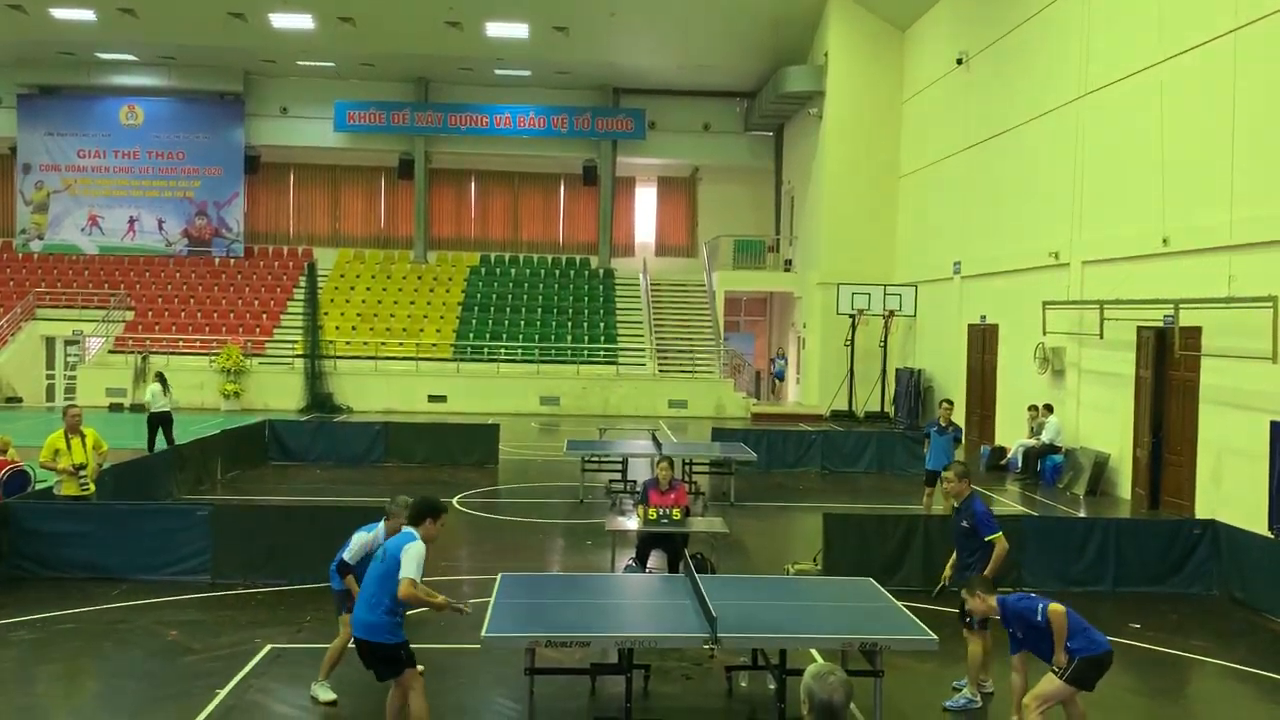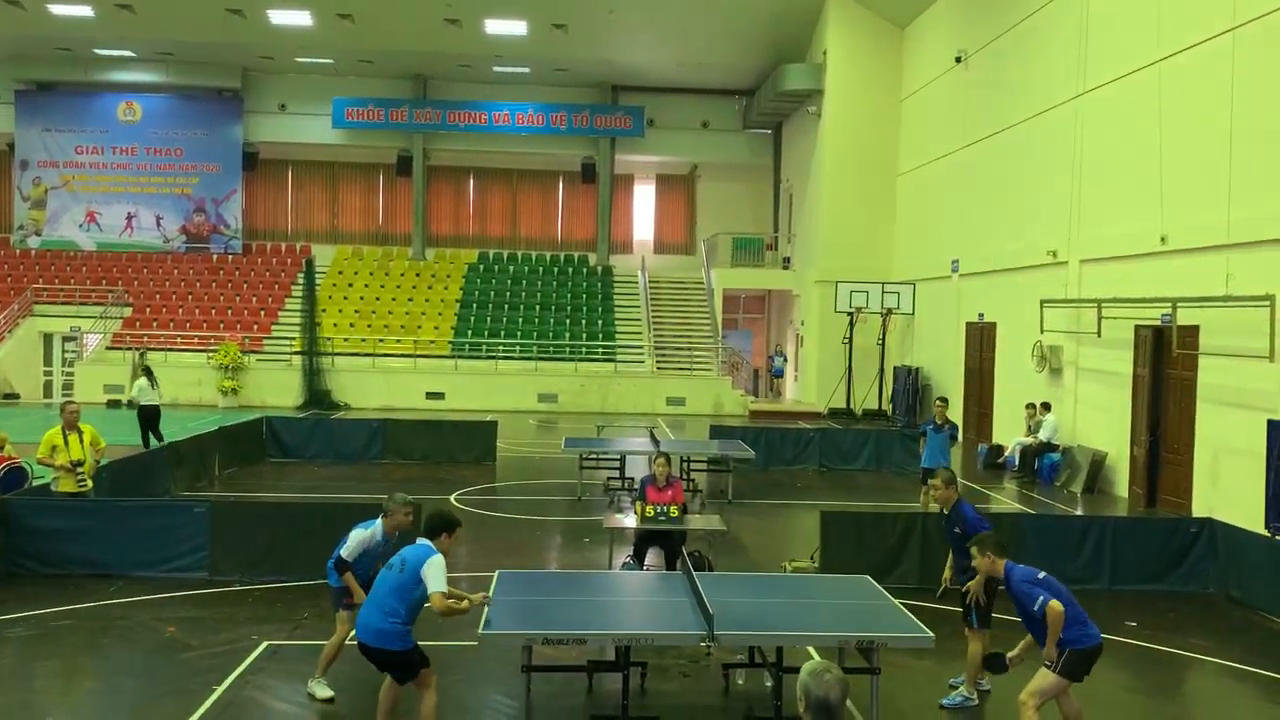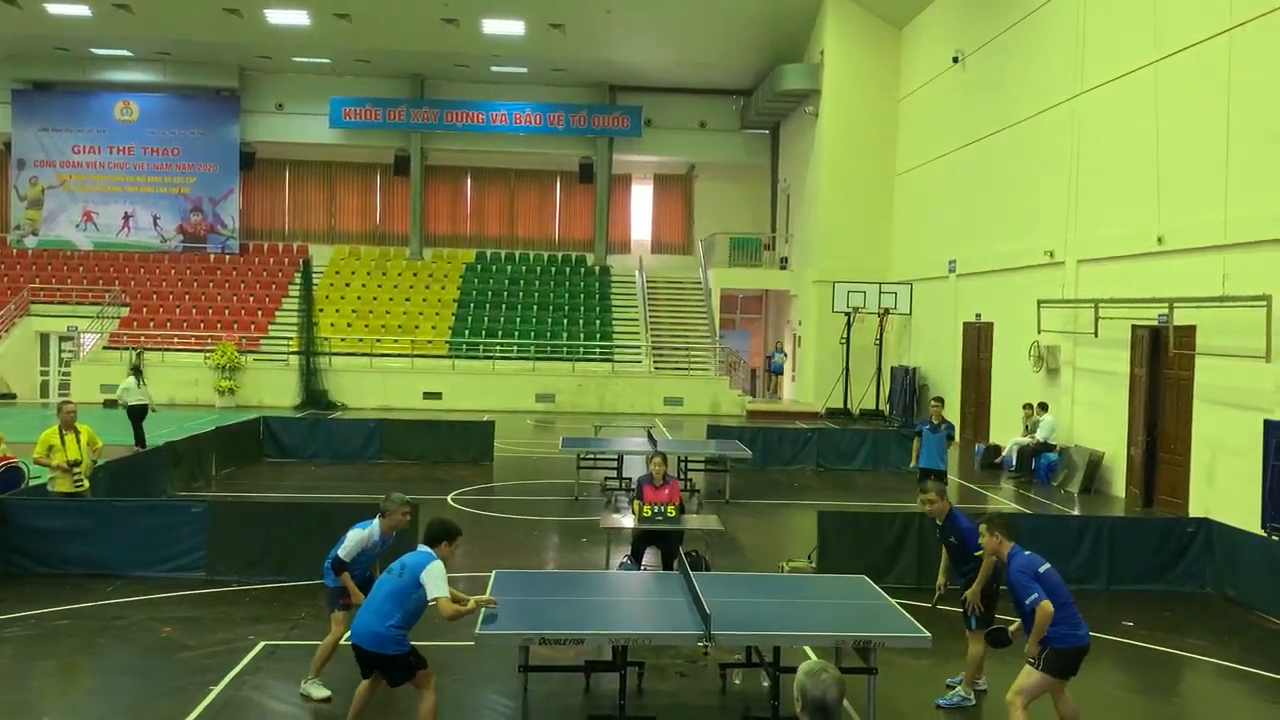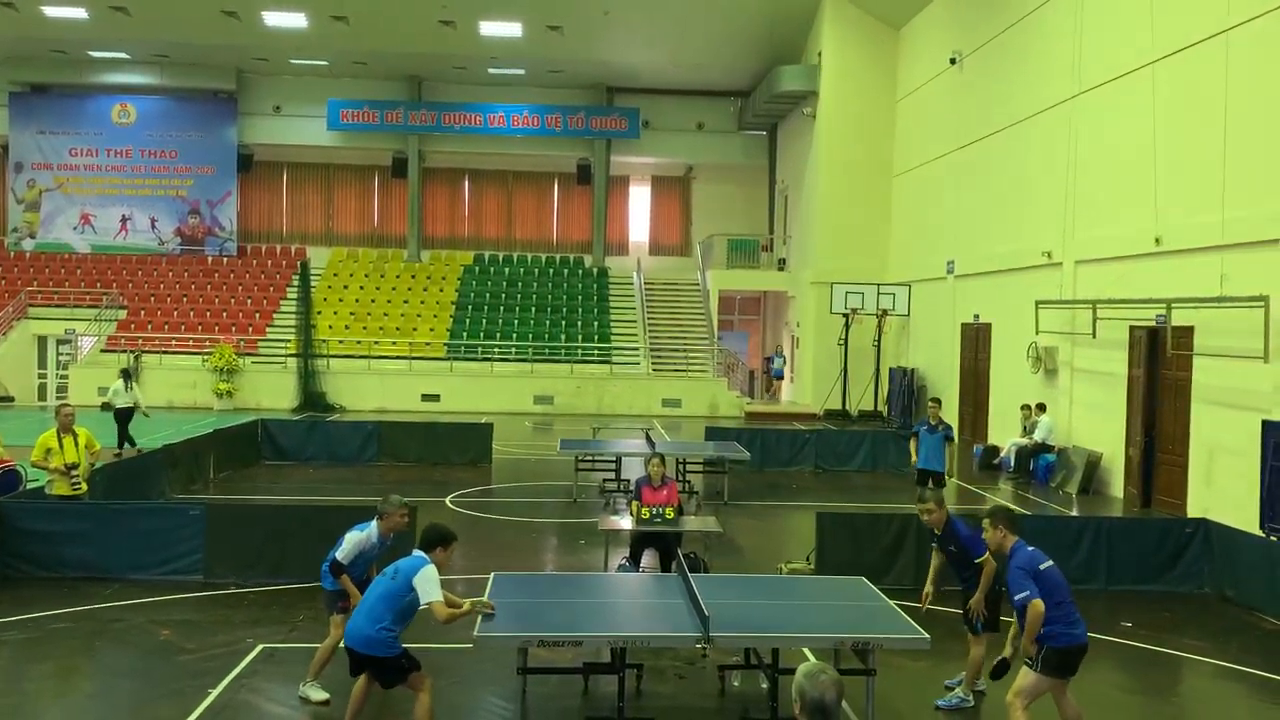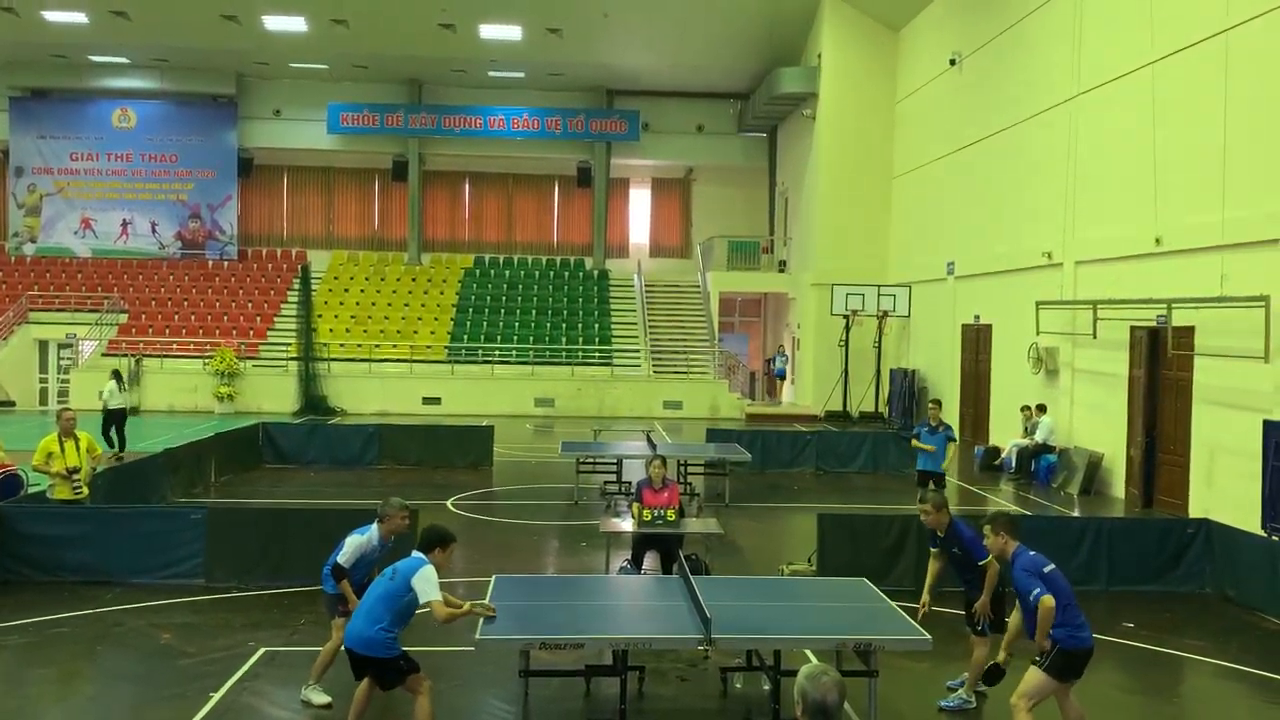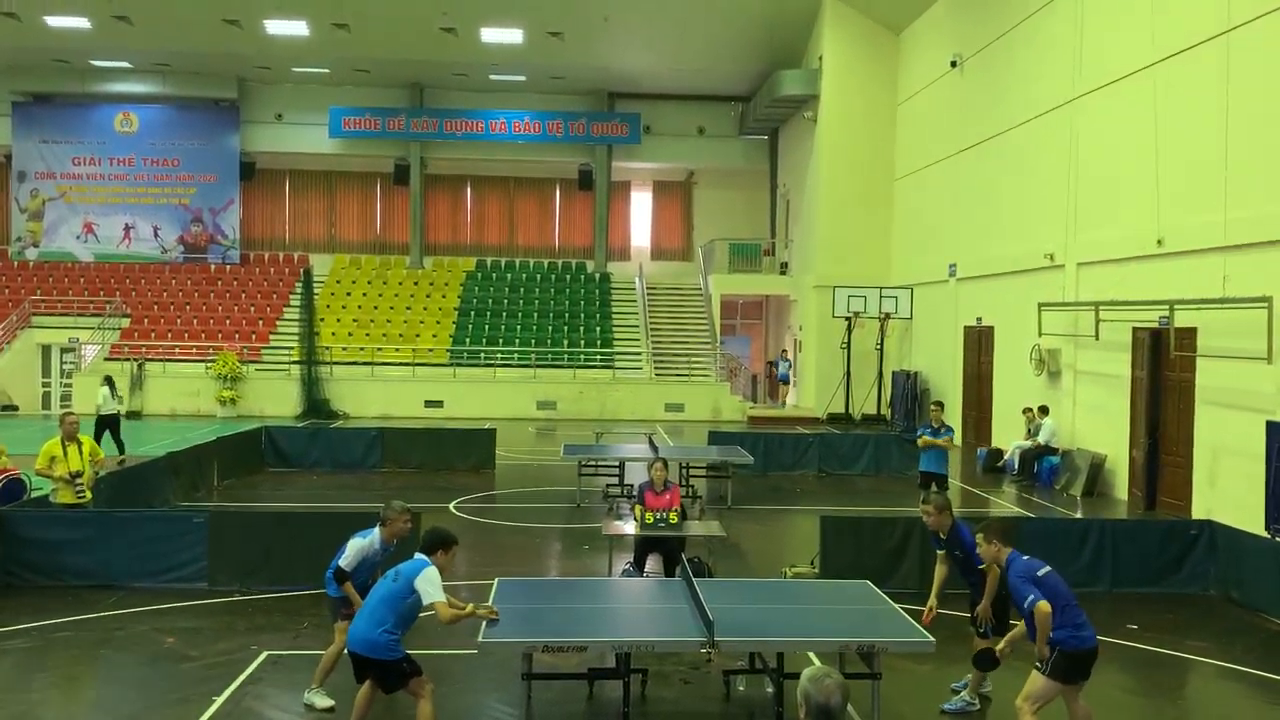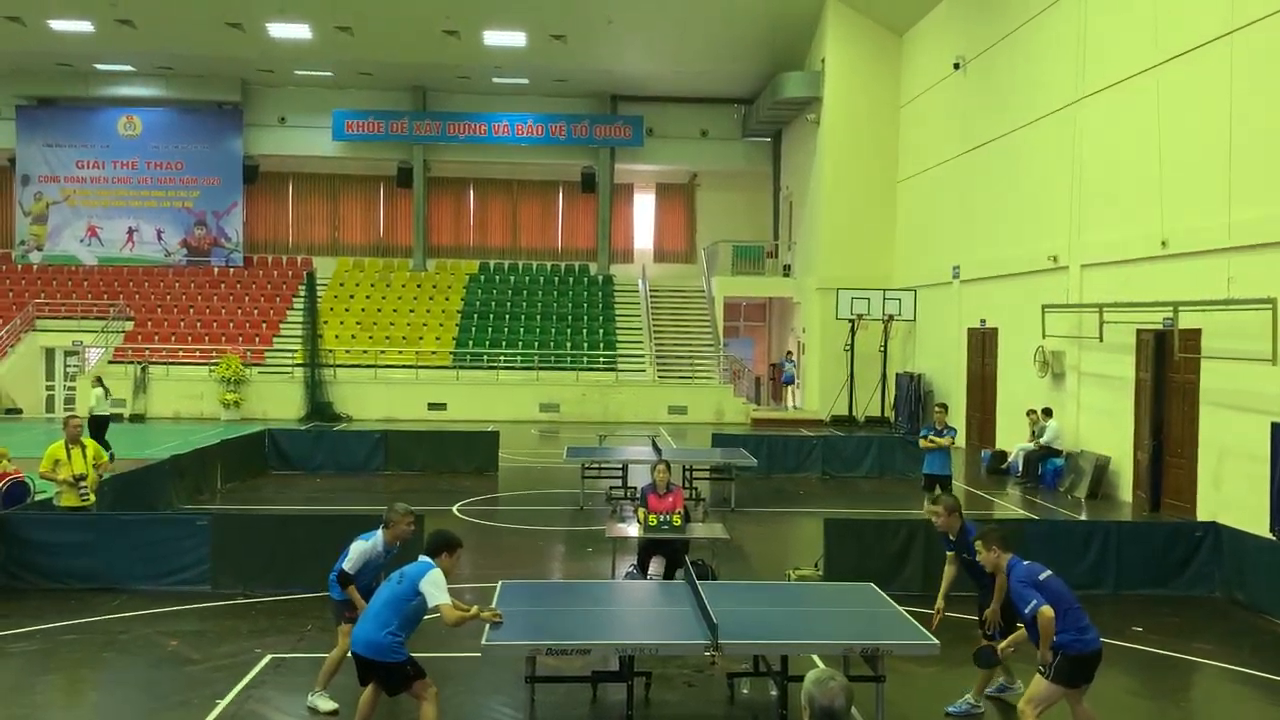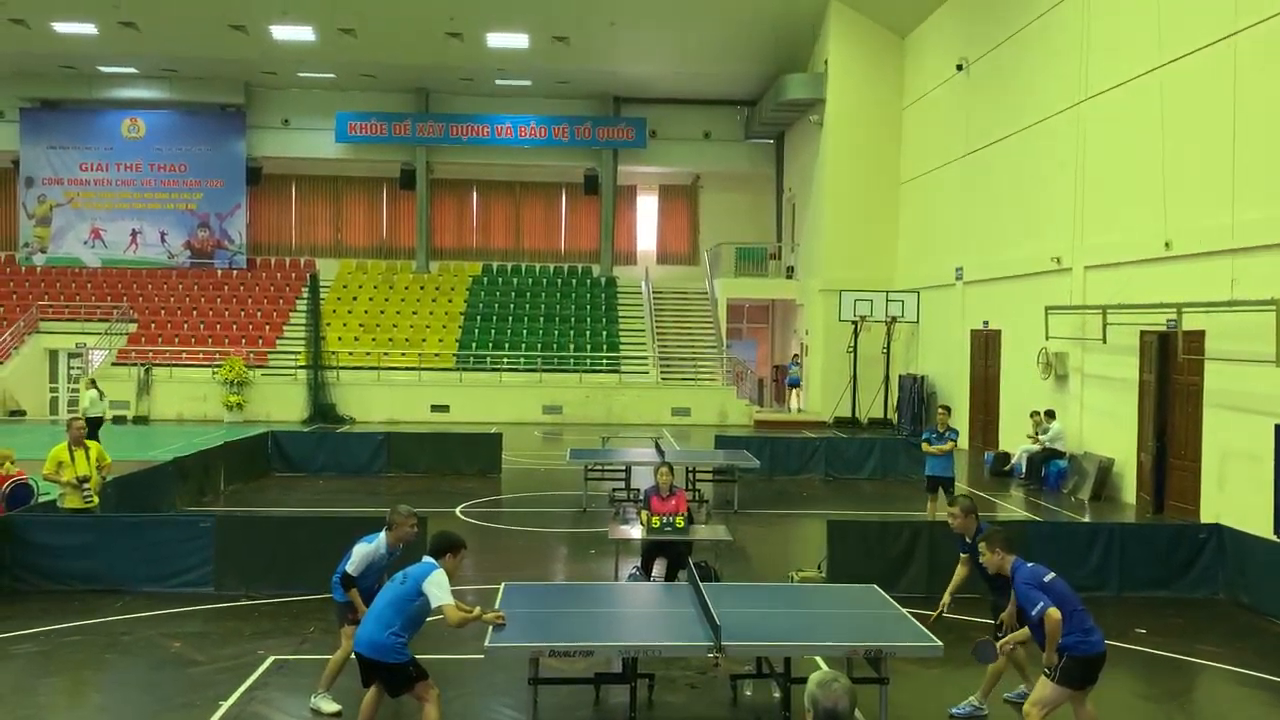
dt=0.2s
person 1, frame 1
left shoulder: (977, 510)
right shoulder: (959, 507)
left elbow: (1002, 545)
left wrist: (986, 576)
right wrist: (950, 566)
right hip: (967, 579)
left knee: (972, 634)
right knee: (981, 631)
left ankle: (972, 694)
right ankle: (983, 680)
person 1, frame 2
left shoulder: (968, 515)
right shoulder: (947, 511)
left wrist: (980, 580)
right wrist: (949, 568)
left hip: (976, 581)
right hip: (967, 578)
left knee: (974, 633)
right knee: (979, 630)
left ankle: (969, 692)
right ankle: (980, 678)
person 1, frame 3
left shoulder: (962, 525)
right shoulder: (939, 519)
left elbow: (989, 557)
left wrist: (976, 589)
right wrist: (942, 574)
left hip: (981, 584)
right hip: (968, 581)
left knee: (975, 635)
right knee: (974, 632)
left ankle: (965, 692)
right ankle: (976, 678)
person 1, frame 4
left shoulder: (962, 532)
right shoulder: (935, 527)
left elbow: (990, 564)
right elbow: (938, 551)
left wrist: (980, 596)
right wrist: (930, 582)
left hip: (984, 588)
right hip: (969, 585)
left knee: (978, 638)
right knee: (973, 634)
left ankle: (964, 693)
right ankle: (974, 678)
person 1, frame 5
left shoulder: (965, 535)
right shoulder: (935, 530)
left elbow: (993, 567)
right elbow: (936, 558)
left wrist: (985, 599)
right wrist: (926, 592)
left hip: (988, 589)
right hip: (971, 587)
left knee: (981, 639)
right knee: (974, 634)
left ankle: (966, 695)
right ankle: (974, 678)
person 1, frame 6
left shoulder: (966, 537)
right shoulder: (938, 533)
left elbow: (993, 571)
right elbow: (943, 562)
left wrist: (986, 604)
right wrist: (934, 596)
left hip: (992, 592)
right hip: (976, 589)
left knee: (984, 642)
right knee: (978, 636)
left ankle: (970, 697)
right ankle: (980, 680)
person 1, frame 7
left shoulder: (974, 539)
right shoulder: (948, 534)
left elbow: (1002, 573)
right elbow: (951, 563)
left wrist: (995, 607)
right wrist: (941, 597)
left hip: (1000, 594)
right hip: (985, 591)
left knee: (990, 644)
right knee: (990, 641)
left ankle: (975, 700)
right ankle: (1010, 682)
person 1, frame 8
right shoulder: (964, 536)
right elbow: (964, 565)
left wrist: (1011, 610)
right wrist: (949, 593)
left hip: (1013, 597)
right hip: (999, 595)
left ankle: (979, 702)
right ankle: (1029, 688)
person 2, frame 1
left shoulder: (396, 536)
right shoulder: (367, 536)
right elbow: (342, 567)
right wrist: (359, 595)
right hip: (345, 581)
right knee: (347, 634)
right ankle: (320, 684)
person 2, frame 2
left shoulder: (393, 533)
right shoulder: (364, 533)
right elbow: (340, 564)
right wrist: (357, 592)
left hip: (365, 576)
right hip: (342, 579)
right knee: (344, 630)
right ankle: (317, 680)
person 2, frame 3
left shoulder: (389, 533)
right shoulder: (362, 533)
right elbow: (338, 565)
left wrist: (375, 581)
right wrist: (355, 593)
left hip: (361, 576)
right hip: (338, 579)
right knee: (339, 630)
right ankle: (310, 681)
person 2, frame 4
left shoulder: (387, 535)
right shoulder: (359, 535)
right elbow: (336, 567)
left wrist: (372, 583)
right wrist: (354, 595)
left hip: (358, 579)
right hip: (336, 582)
right knee: (337, 634)
right ankle: (308, 684)
person 2, frame 5
left shoulder: (387, 538)
right shoulder: (360, 539)
right elbow: (337, 571)
right wrist: (352, 600)
left hip: (359, 582)
right hip: (337, 585)
right knee: (340, 637)
right ankle: (310, 687)
person 2, frame 6
left shoulder: (390, 541)
right shoulder: (362, 542)
right elbow: (339, 574)
right wrist: (357, 602)
left hip: (363, 586)
right hip: (340, 589)
right knee: (343, 640)
right ankle: (313, 691)
person 2, frame 7
left shoulder: (393, 543)
right shoulder: (365, 545)
right elbow: (343, 578)
right wrist: (361, 606)
left hip: (366, 589)
right hip: (344, 592)
right knee: (346, 644)
right ankle: (317, 694)
person 2, frame 8
left shoulder: (396, 545)
right shoulder: (368, 547)
right elbow: (347, 580)
right wrist: (361, 609)
left hip: (369, 591)
right hip: (347, 594)
right knee: (349, 645)
right ankle: (320, 696)
person 3, frame 1
left shoulder: (398, 541)
right shoulder: (415, 545)
right elbow: (405, 593)
left wrist: (444, 602)
right wrist: (436, 604)
left hip: (364, 627)
right hip: (382, 630)
left knee: (401, 683)
right knee: (414, 687)
person 3, frame 2
left shoulder: (409, 552)
right shoulder: (434, 558)
right elbow: (439, 606)
left wrist: (469, 597)
right wrist: (463, 609)
left hip: (365, 631)
right hip: (390, 636)
left knee: (398, 677)
right knee: (428, 685)
person 3, frame 3
left shoulder: (411, 558)
right shoulder: (433, 564)
left elbow: (440, 591)
right elbow: (448, 612)
left wrist: (472, 600)
right wrist: (470, 609)
left hip: (359, 633)
right hip: (385, 639)
left knee: (375, 677)
right knee: (427, 685)
person 3, frame 4
left shoulder: (406, 563)
right shoulder: (426, 569)
left elbow: (436, 594)
right elbow: (442, 615)
left wrist: (470, 604)
right wrist: (465, 611)
left hip: (353, 635)
right hip: (377, 641)
left knee: (369, 676)
right knee: (423, 687)
person 3, frame 5
left shoulder: (406, 565)
right shoulder: (424, 569)
left elbow: (436, 596)
right elbow: (442, 615)
left wrist: (472, 608)
right wrist: (464, 611)
left hip: (353, 637)
right hip: (377, 642)
left knee: (372, 678)
right knee: (422, 689)
person 3, frame 6
left shoulder: (408, 567)
right shoulder: (427, 570)
left elbow: (440, 598)
right elbow: (445, 616)
left wrist: (476, 611)
right wrist: (468, 613)
left hip: (356, 640)
right hip: (380, 644)
left knee: (373, 681)
right knee: (424, 692)
person 3, frame 7
left shoulder: (413, 569)
right shoulder: (431, 573)
left elbow: (444, 601)
right elbow: (451, 618)
left wrist: (480, 614)
right wrist: (472, 615)
left hip: (359, 642)
right hip: (384, 647)
left knee: (376, 684)
right knee: (428, 695)
person 3, frame 8
left shoulder: (416, 570)
right shoulder: (435, 573)
left elbow: (448, 602)
right elbow: (454, 619)
left wrist: (483, 617)
right wrist: (475, 616)
left hip: (363, 642)
right hip: (387, 647)
left knee: (379, 686)
right knee: (430, 696)
person 4, frame 1
left shoulder: (1014, 605)
right shoulder: (1010, 621)
left elbow: (1058, 610)
right elbow: (1018, 671)
left wrist: (1059, 653)
left hip: (1087, 654)
right hip: (1095, 652)
left knee: (1031, 706)
right knee: (1064, 692)
person 4, frame 2
left shoulder: (1018, 581)
right shoulder: (1018, 574)
left elbow: (1056, 609)
left wrist: (1050, 647)
right wrist: (1019, 650)
left hip: (1077, 645)
right hip: (1086, 641)
left knee: (1028, 702)
right knee: (1058, 689)
person 4, frame 3
left shoulder: (1017, 569)
right shoulder: (1025, 559)
left elbow: (1046, 609)
left wrist: (1032, 643)
right wrist: (1018, 627)
left hip: (1060, 644)
right hip: (1075, 639)
left knee: (1015, 701)
right knee: (1057, 689)
person 4, frame 4
left shoulder: (1018, 564)
right shoulder: (1030, 554)
left elbow: (1037, 608)
left wrist: (1026, 643)
right wrist: (1010, 643)
left hip: (1055, 643)
right hip: (1075, 638)
left knee: (1016, 702)
right knee: (1059, 692)
person 4, frame 5
left shoulder: (1022, 567)
right shoulder: (1029, 559)
left elbow: (1048, 604)
right elbow: (1020, 611)
left wrist: (1041, 639)
right wrist: (1004, 649)
left hip: (1063, 645)
right hip: (1079, 642)
right knee: (1062, 694)
person 4, frame 6
left shoulder: (1016, 573)
right shoulder: (1026, 563)
left elbow: (1044, 610)
left wrist: (1041, 646)
right wrist: (1007, 641)
left hip: (1066, 647)
right hip: (1085, 642)
right knee: (1072, 697)
person 4, frame 7
left shoulder: (1018, 579)
right shoulder: (1028, 568)
left elbow: (1047, 615)
left wrist: (1044, 652)
right wrist: (1011, 641)
left hip: (1070, 650)
right hip: (1089, 645)
right knee: (1076, 701)
person 4, frame 8
left shoulder: (1022, 581)
right shoulder: (1032, 570)
left elbow: (1054, 617)
left wrist: (1050, 654)
right wrist: (1012, 638)
left hip: (1076, 652)
right hip: (1093, 647)
right knee: (1079, 702)
